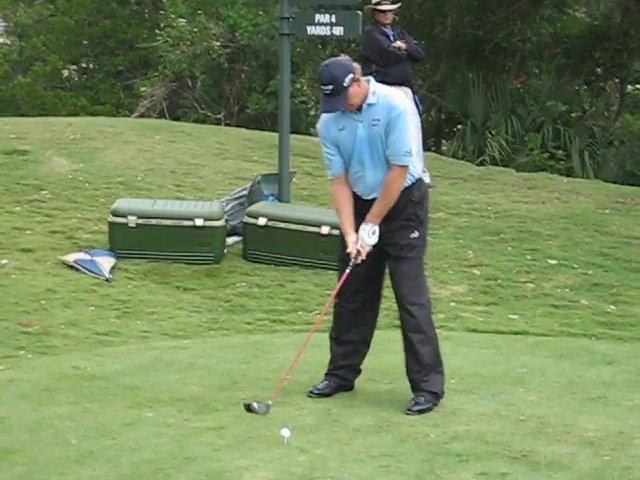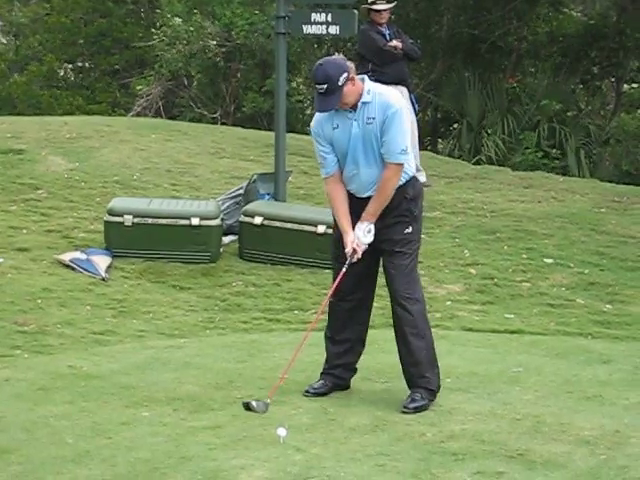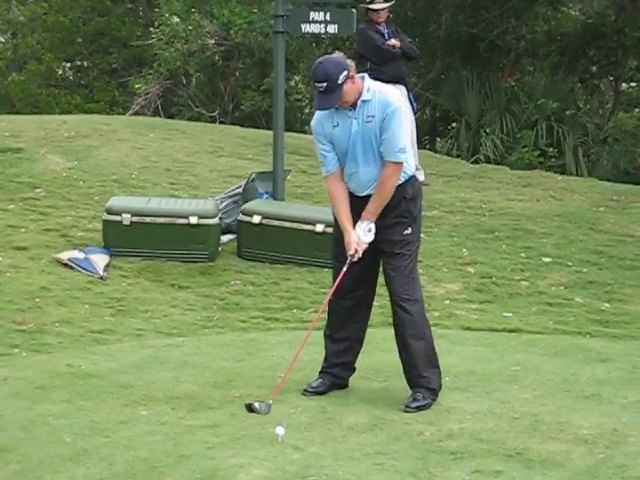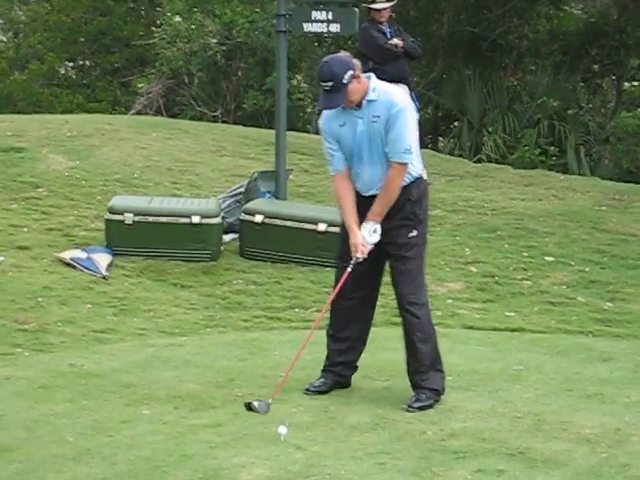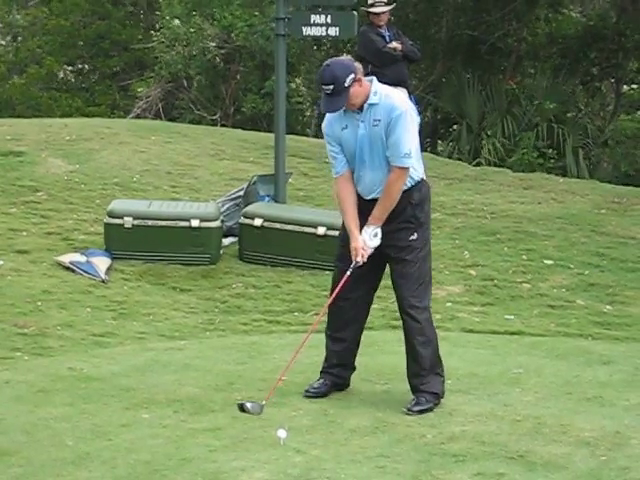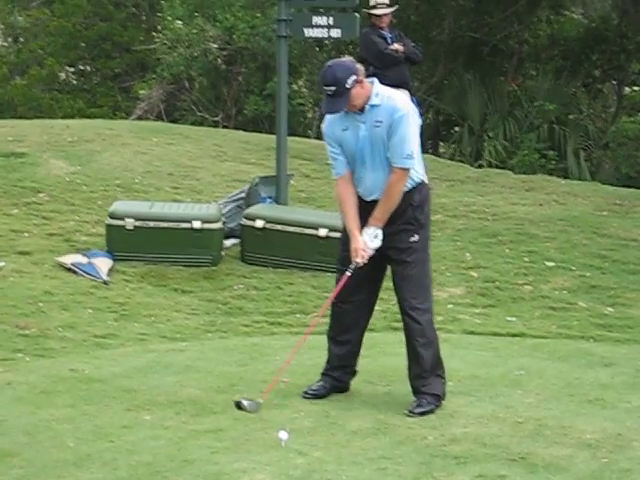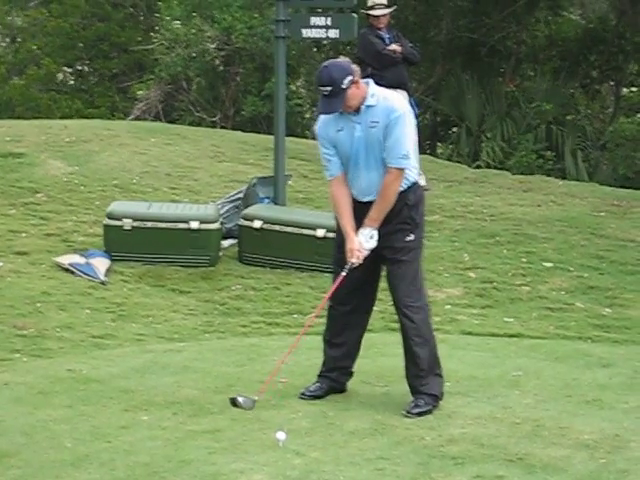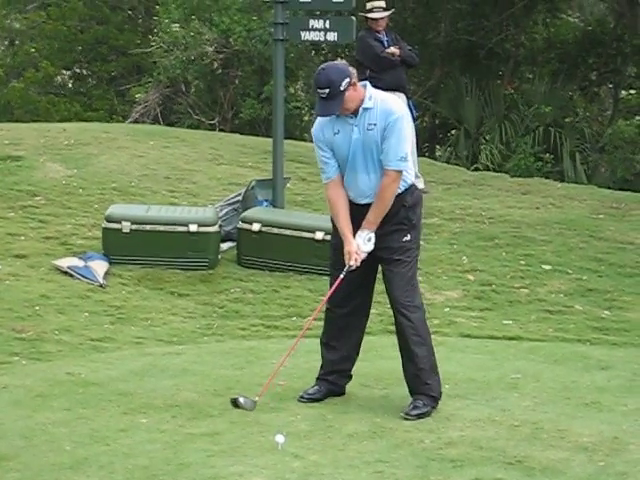
dt=0.1s
person 1, frame 1
left shoulder: (395, 106)
right shoulder: (328, 122)
left elbow: (398, 171)
right elbow: (339, 180)
left wrist: (372, 224)
right wrist: (350, 234)
left hip: (403, 204)
right hip: (360, 204)
left knee: (411, 296)
right knee: (350, 295)
left ankle: (427, 386)
right ankle: (341, 372)
person 1, frame 2
left shoulder: (390, 104)
right shoulder: (322, 121)
left elbow: (394, 168)
right elbow: (333, 179)
left wrist: (368, 222)
right wrist: (347, 232)
left hip: (397, 201)
right hip: (355, 202)
left knee: (404, 292)
right knee: (345, 294)
left ankle: (423, 382)
right ankle: (337, 372)
person 1, frame 3
left shoulder: (390, 103)
right shoulder: (322, 119)
left elbow: (393, 167)
right elbow: (334, 177)
left wrist: (368, 222)
right wrist: (348, 230)
left hip: (397, 201)
right hip: (354, 202)
left knee: (404, 292)
right knee: (345, 292)
left ankle: (425, 381)
right ankle: (336, 371)
person 1, frame 4
left shoulder: (395, 103)
right shoulder: (329, 118)
left elbow: (398, 168)
right elbow: (341, 176)
left wrist: (373, 222)
right wrist: (354, 231)
left hip: (402, 201)
right hip: (360, 201)
left knee: (410, 294)
right knee: (349, 292)
left ankle: (428, 382)
right ankle: (338, 369)
person 1, frame 5
left shoulder: (397, 107)
right shoulder: (332, 122)
left elbow: (399, 172)
right elbow: (343, 179)
left wrist: (375, 225)
right wrist: (355, 233)
left hip: (404, 205)
right hip: (361, 205)
left knee: (412, 299)
right knee: (346, 292)
left ankle: (428, 385)
right ankle: (336, 371)
person 1, frame 6
left shoulder: (399, 108)
right shoulder: (333, 123)
left elbow: (400, 173)
right elbow: (343, 181)
left wrist: (376, 226)
right wrist: (355, 234)
left hip: (404, 207)
right hip: (362, 206)
left knee: (413, 300)
right knee: (348, 296)
left ankle: (429, 387)
right ankle: (337, 374)
person 1, frame 7
left shoulder: (394, 109)
right shoulder: (326, 124)
left elbow: (395, 174)
right elbow: (337, 181)
left wrist: (370, 228)
right wrist: (351, 237)
left hip: (398, 208)
right hip: (355, 209)
left knee: (409, 300)
right knee: (344, 298)
left ankle: (427, 389)
right ankle: (334, 375)
person 1, frame 8
left shoulder: (391, 111)
right shoulder: (323, 126)
left elbow: (392, 176)
right elbow: (334, 184)
left wrist: (368, 231)
right wrist: (348, 239)
left hip: (396, 209)
right hip: (352, 211)
left knee: (405, 300)
right knee: (342, 301)
left ankle: (425, 389)
right ankle: (332, 377)
person 2, frame 1
left shoulder: (400, 32)
right shoulder: (370, 32)
left elbow: (420, 53)
left wrist: (405, 47)
right wrist: (406, 52)
left hip: (404, 89)
person 2, frame 2
left shoulder: (396, 30)
right shoulder: (366, 31)
left elbow: (416, 52)
right elbow: (382, 52)
left wrist: (401, 46)
right wrist: (402, 51)
left hip: (401, 88)
left knee: (410, 129)
left ankle: (416, 172)
person 2, frame 3
left shoulder: (393, 28)
right shoulder: (364, 30)
left elbow: (414, 51)
right elbow: (379, 52)
left wrist: (400, 44)
right wrist: (401, 51)
left hip: (399, 87)
left ankle: (414, 171)
person 2, frame 4
left shoulder: (396, 29)
right shoulder: (367, 29)
left elbow: (417, 51)
right elbow: (383, 50)
left wrist: (401, 44)
right wrist: (402, 50)
left hip: (401, 85)
person 2, frame 5
left shoulder: (395, 32)
right shoulder: (366, 32)
left elbow: (416, 53)
right elbow: (382, 55)
left wrist: (400, 48)
right wrist: (402, 55)
left hip: (400, 87)
person 2, frame 6
left shoulder: (397, 34)
right shoulder: (368, 34)
left elbow: (417, 55)
right elbow: (384, 57)
left wrist: (402, 49)
right wrist: (404, 55)
left hip: (402, 89)
person 2, frame 7
left shoulder: (395, 33)
right shoulder: (365, 35)
left elbow: (416, 56)
right elbow: (382, 57)
left wrist: (400, 50)
right wrist: (402, 56)
left hip: (401, 91)
person 2, frame 8
left shoulder: (393, 36)
right shoulder: (364, 37)
left elbow: (414, 59)
right elbow: (381, 60)
left wrist: (399, 53)
right wrist: (400, 58)
left hip: (399, 94)
left ankle: (414, 177)
